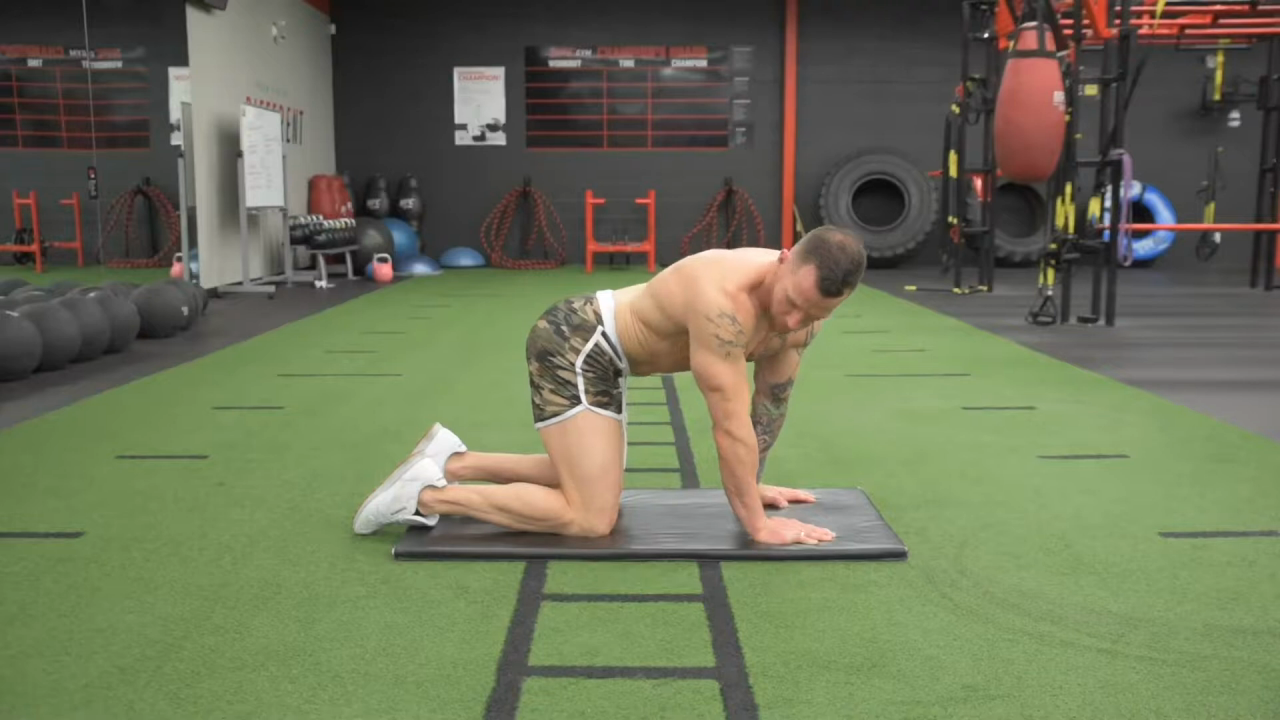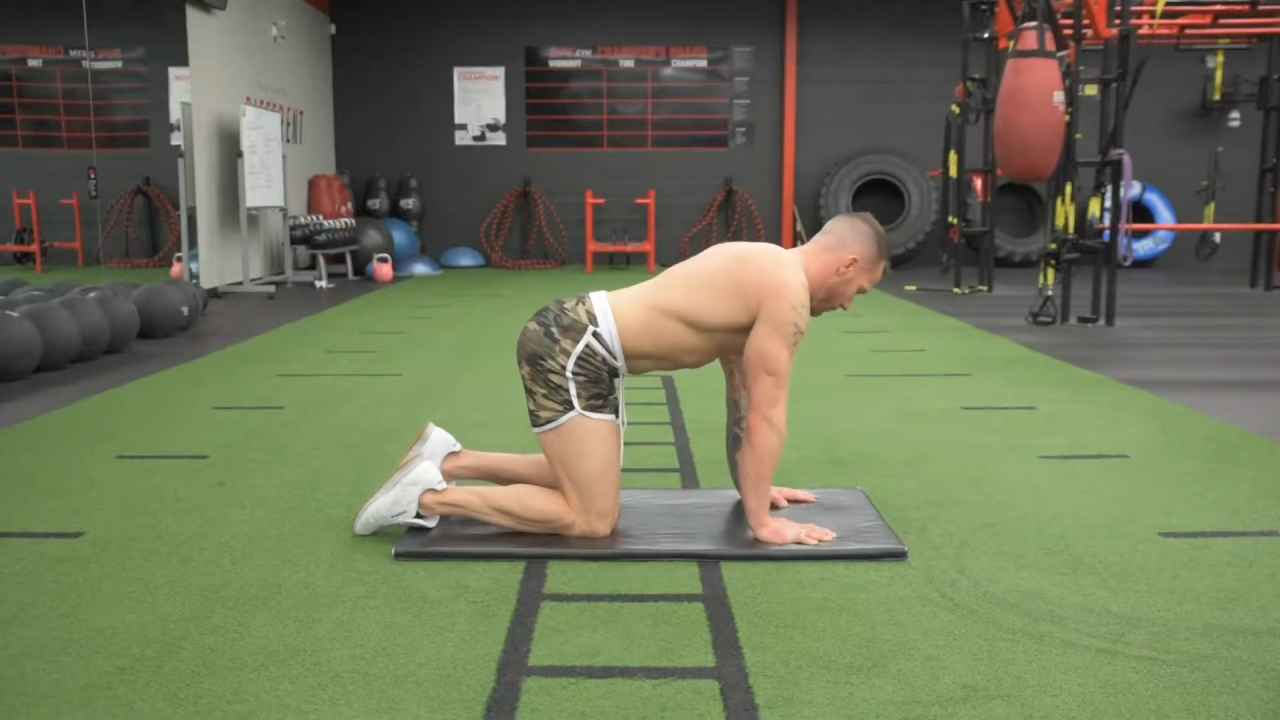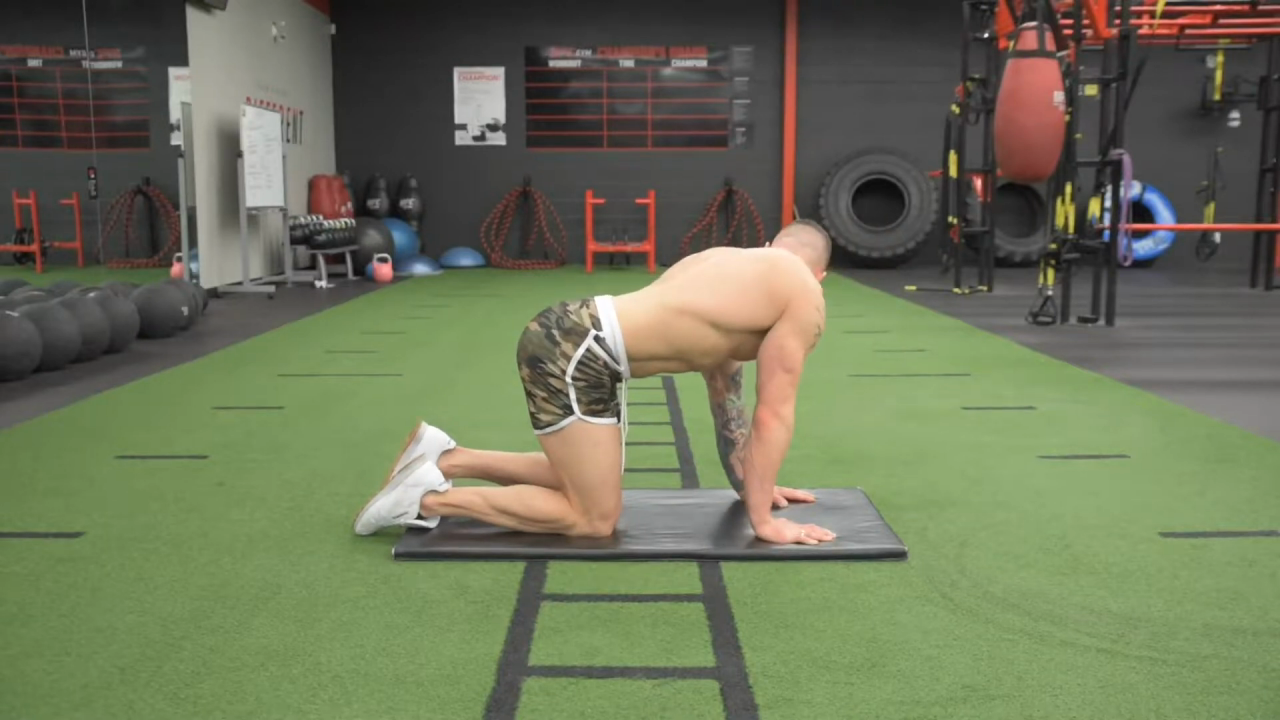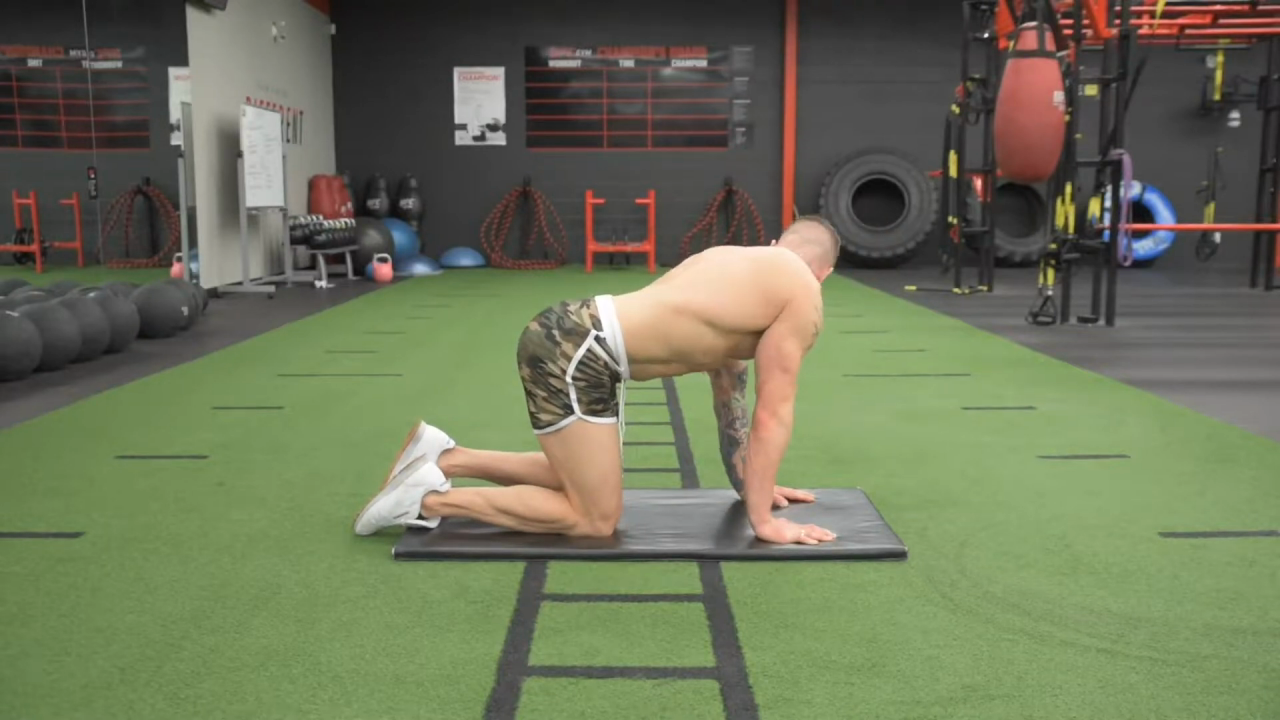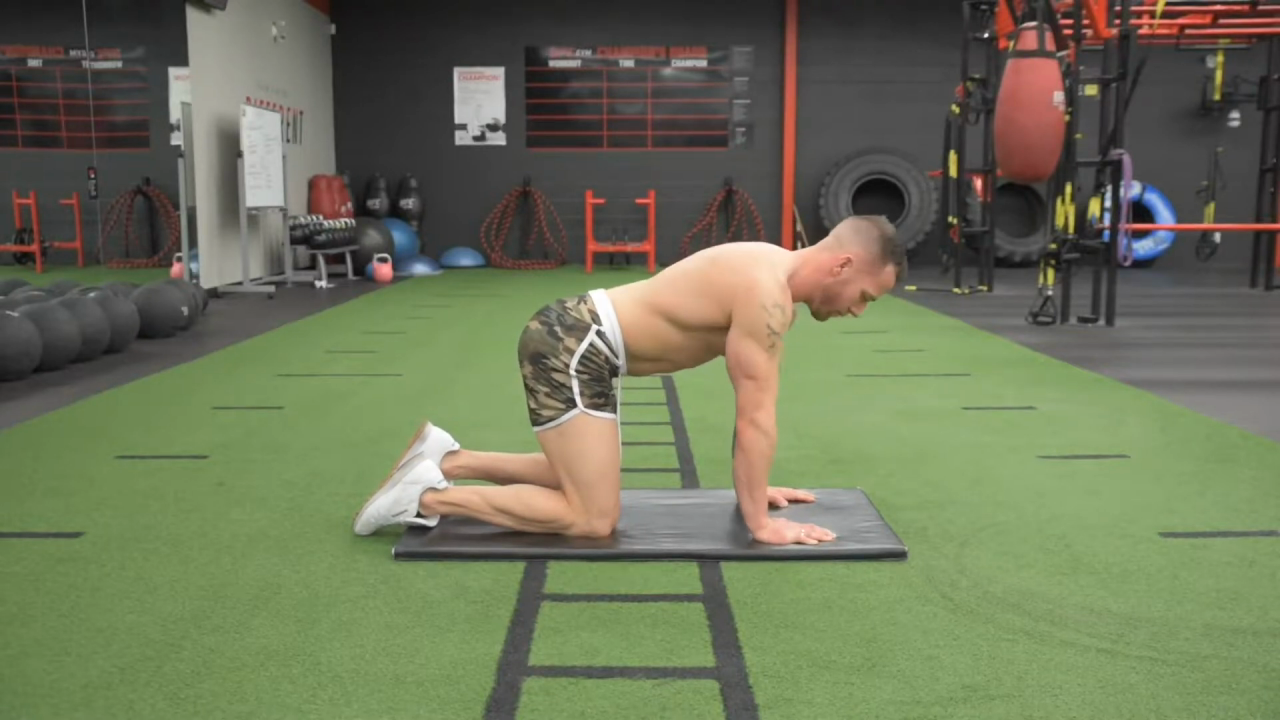
dt=0.7s
person 1, frame 1
left shoulder: (804, 310)
right shoulder: (723, 299)
left elbow: (771, 403)
right elbow: (732, 427)
left wrist: (751, 485)
right wrist: (758, 522)
left hip: (598, 354)
right hip: (571, 346)
left knee: (589, 480)
right knee: (592, 518)
left ankle: (453, 461)
right ankle: (426, 494)
person 1, frame 2
left shoulder: (761, 271)
right shoulder: (787, 292)
left elbow: (743, 392)
right elbow: (766, 416)
left wrist: (752, 486)
right wrist: (761, 519)
left hip: (575, 341)
right hip: (569, 351)
left knee: (586, 479)
right knee: (593, 518)
left ankle: (448, 460)
right ankle: (427, 496)
person 1, frame 3
left shoulder: (738, 264)
right shoulder: (804, 297)
left elbow: (725, 394)
right elbow: (774, 414)
left wrist: (750, 484)
right wrist: (763, 518)
left hip: (569, 335)
right hip: (574, 356)
left knee: (582, 478)
right knee: (594, 520)
left ankle: (444, 458)
right ankle: (428, 496)
person 1, frame 4
left shoulder: (743, 262)
right shoulder: (803, 296)
left elbow: (730, 394)
right elbow: (773, 414)
left wrist: (749, 485)
right wrist: (763, 519)
left hip: (568, 337)
right hip: (574, 358)
left knee: (582, 477)
right knee: (595, 519)
left ankle: (444, 458)
right ankle: (428, 497)
person 1, frame 5
left shoulder: (772, 277)
right shoulder: (766, 293)
left elbow: (752, 404)
right elbow: (755, 418)
left wrist: (756, 486)
right wrist: (759, 521)
left hip: (573, 341)
right hip: (569, 348)
left knee: (583, 479)
right knee: (594, 519)
left ankle: (448, 460)
right ankle: (428, 495)
